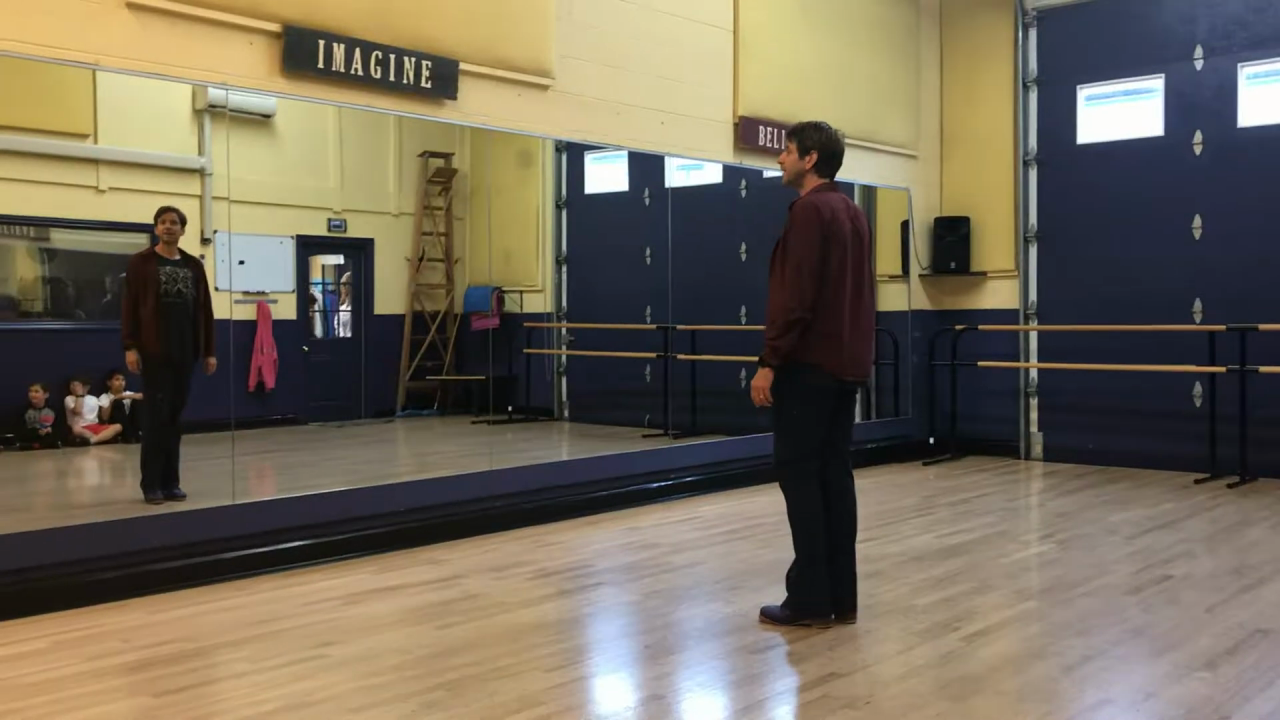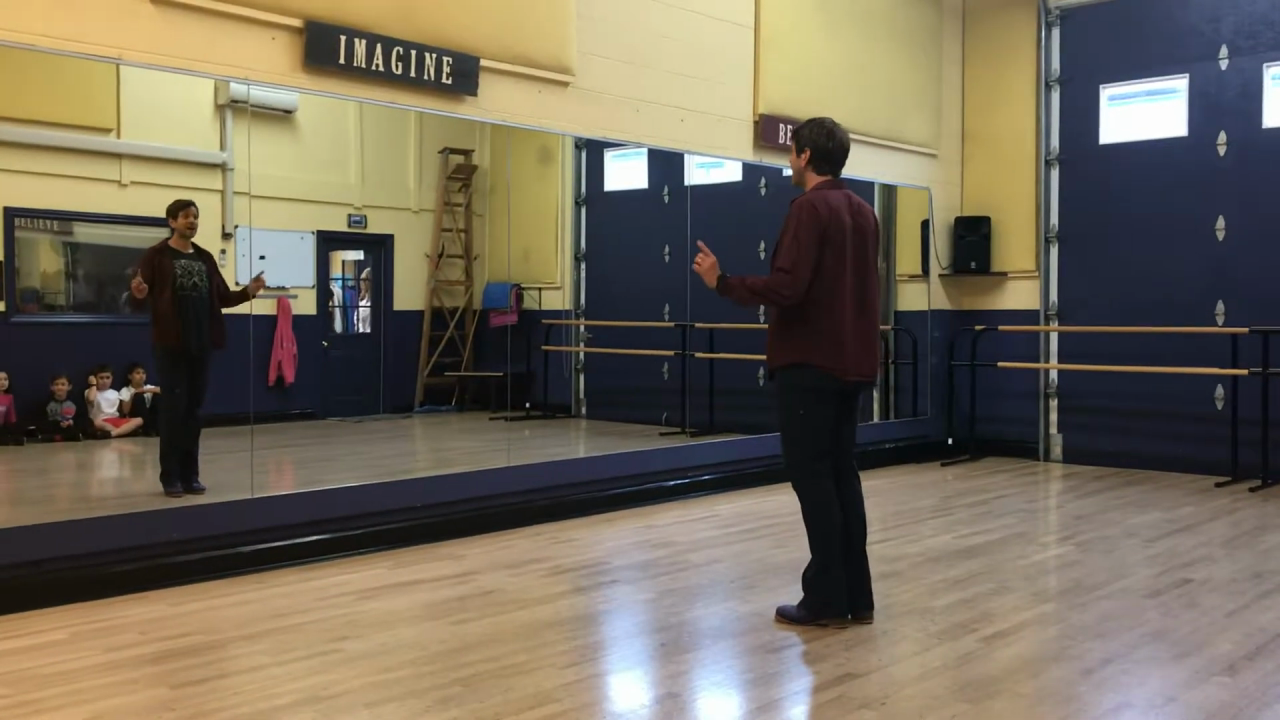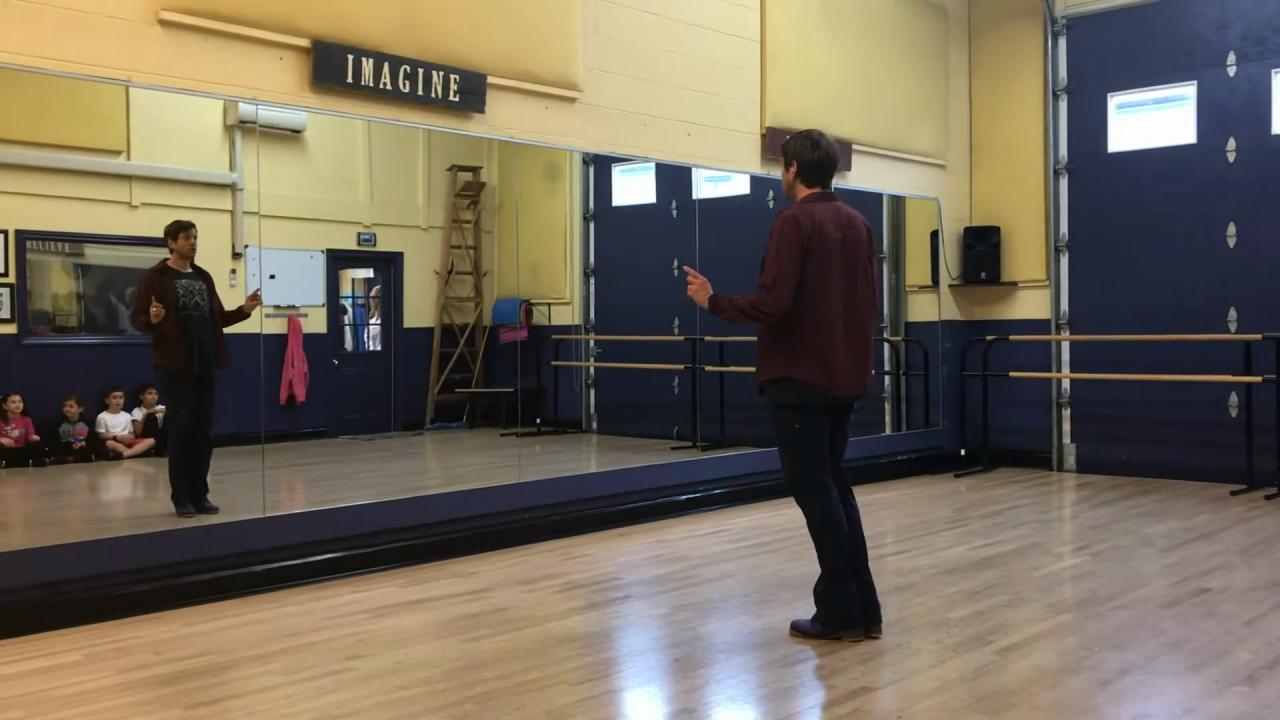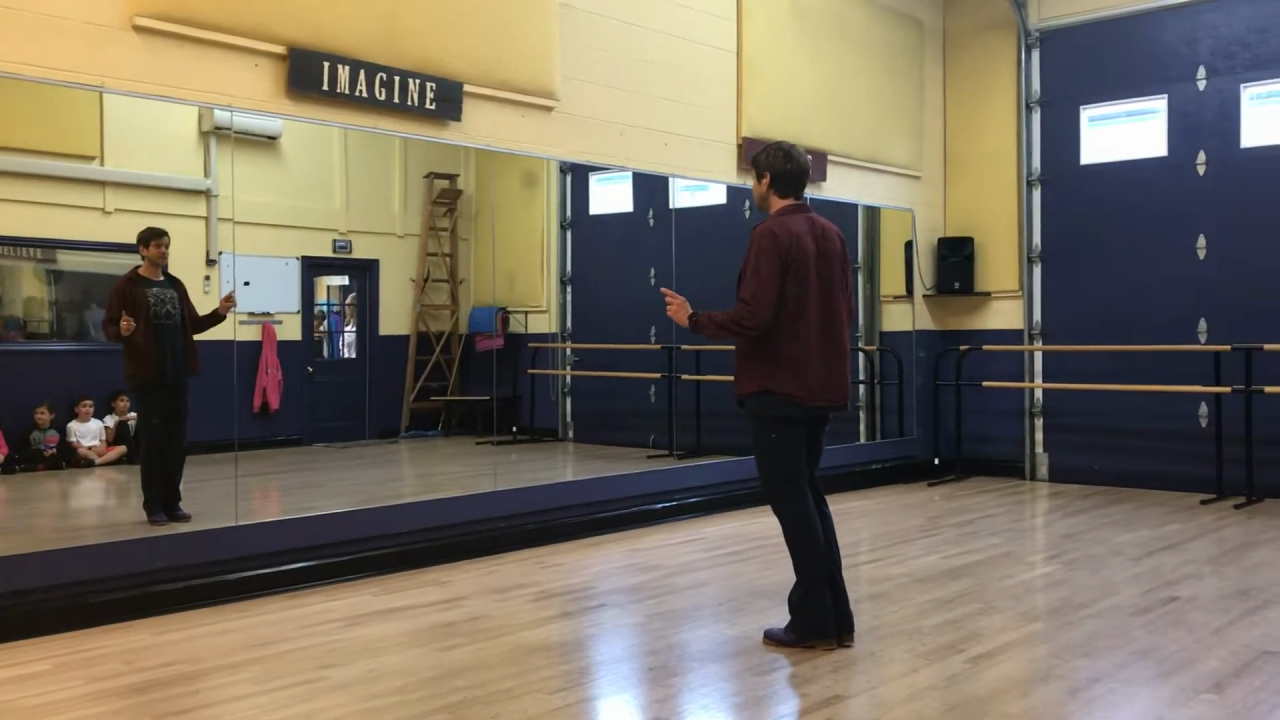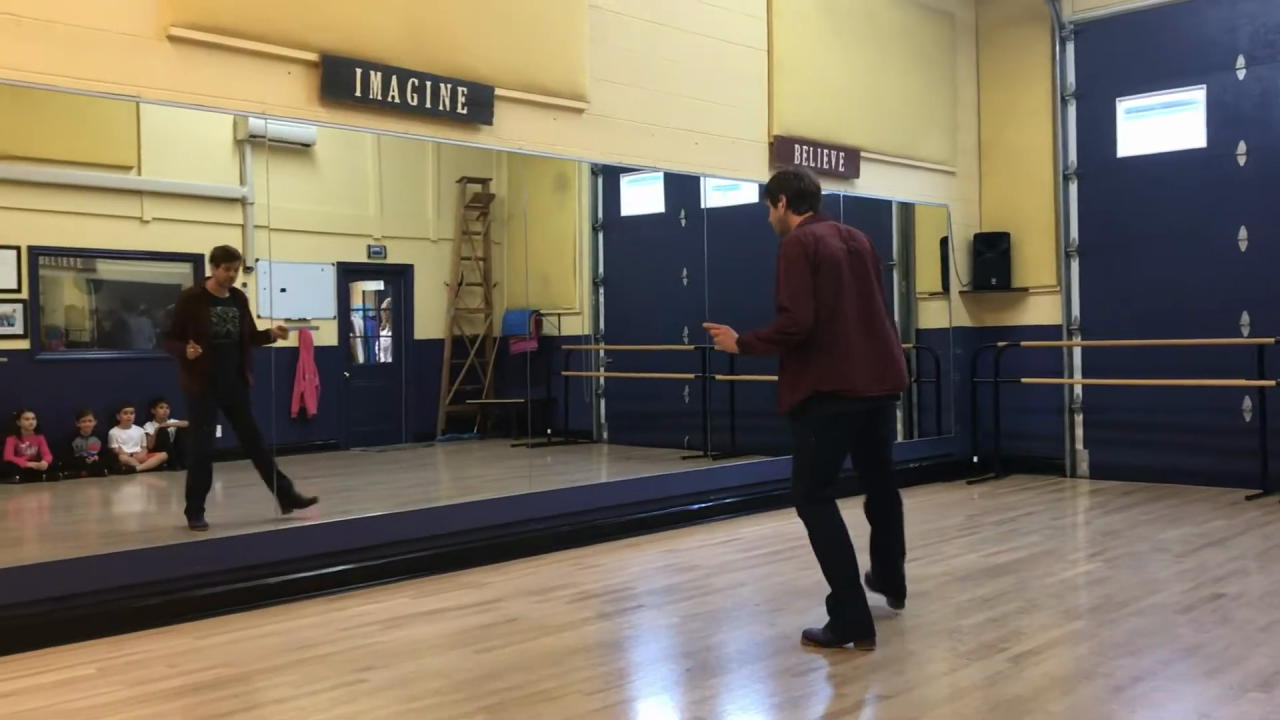
dt=1s
person 1, frame 1
left shoulder: (809, 210)
right shoulder: (854, 213)
left elbow: (795, 296)
left wrist: (769, 362)
left hip: (809, 365)
right hip: (847, 364)
left knee: (799, 475)
right knee: (835, 474)
left ankle: (810, 598)
right ankle: (841, 596)
person 1, frame 2
left shoulder: (809, 208)
right shoulder: (863, 212)
left elbow: (787, 286)
left wrist: (723, 282)
left hip: (808, 364)
right hip: (852, 364)
left knee: (811, 476)
right knee: (842, 474)
left ankle: (826, 599)
right ankle: (856, 596)
person 1, frame 3
left shoulder: (795, 221)
right shoulder: (857, 224)
left elbow: (772, 303)
right elbow: (869, 303)
left wrist: (713, 301)
left hip: (798, 378)
right hip: (844, 377)
left knee: (813, 490)
right knee: (833, 485)
left ankle: (839, 613)
right ankle: (862, 608)
person 1, frame 4
left shoulder: (771, 234)
right shoulder: (831, 235)
left elbow: (753, 316)
right elbow: (844, 311)
left wrist: (693, 319)
left hip: (778, 389)
right hip: (822, 386)
left knee: (791, 501)
right knee: (808, 495)
left ankle: (813, 622)
right ankle: (835, 618)
person 1, frame 5
left shoulder: (798, 245)
right shoulder: (857, 240)
left elbow: (795, 323)
left wrist: (742, 343)
left hip: (828, 387)
right hip: (880, 380)
left knee: (814, 496)
right knee: (879, 482)
left ankle: (851, 619)
right ankle: (890, 583)
person 2, frame 1
left shoulder: (194, 266)
right shoulder: (141, 263)
left elbow: (204, 311)
right elbow: (130, 308)
left wrist: (209, 351)
right wrist: (130, 346)
left hip: (185, 352)
right hip: (154, 352)
left knee: (175, 417)
right knee: (156, 416)
left ankle: (171, 482)
right ankle: (151, 483)
person 2, frame 2
left shoulder: (205, 258)
right shoulder: (156, 256)
left elbow: (222, 297)
right elbow: (143, 297)
left wrist: (248, 292)
right wrist: (138, 294)
left hip: (202, 345)
right hip: (171, 345)
left knee: (193, 410)
right knee: (174, 408)
left ankle: (190, 474)
right ankle: (170, 476)
person 2, frame 3
left shoulder: (203, 277)
right shoulder: (156, 277)
left elbow: (218, 318)
right elbow: (137, 319)
left wrist: (245, 310)
right wrist: (152, 320)
left hip: (205, 365)
right hip: (174, 366)
left knee: (203, 431)
right knee: (180, 430)
left ankle: (199, 494)
right ankle: (181, 497)
person 2, frame 4
left shoulder: (175, 285)
right shoulder: (127, 286)
left elbow: (192, 325)
right elbow: (108, 326)
left wrist: (219, 312)
right wrist: (122, 331)
left hip: (177, 373)
right hip: (146, 375)
left knee: (176, 439)
right knee: (153, 439)
left ankle: (172, 502)
right ankle: (154, 506)
person 2, frame 5
left shoulder: (239, 299)
right shoulder: (191, 299)
left elbow: (249, 337)
right elbow: (171, 339)
left wrist: (271, 334)
right wrist: (186, 352)
left hip: (235, 382)
right hip: (202, 385)
left knee: (254, 440)
right knee: (202, 447)
left ankle: (286, 497)
right ankle: (195, 511)
